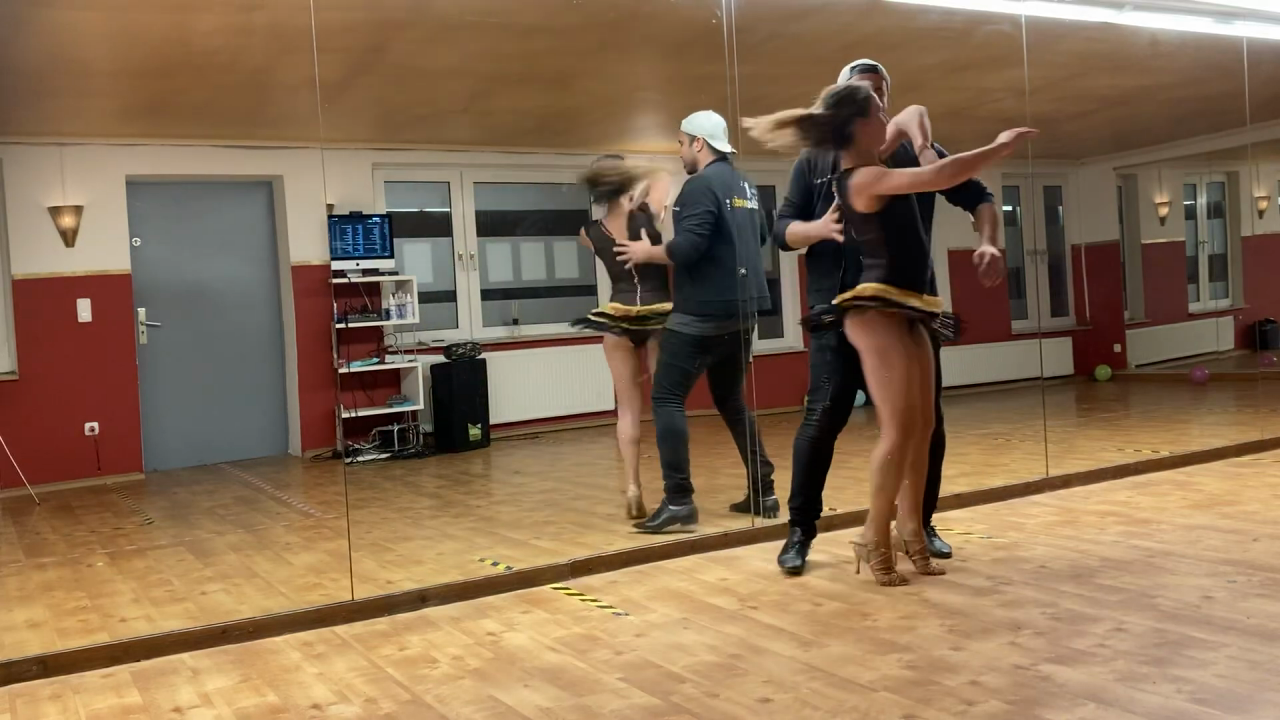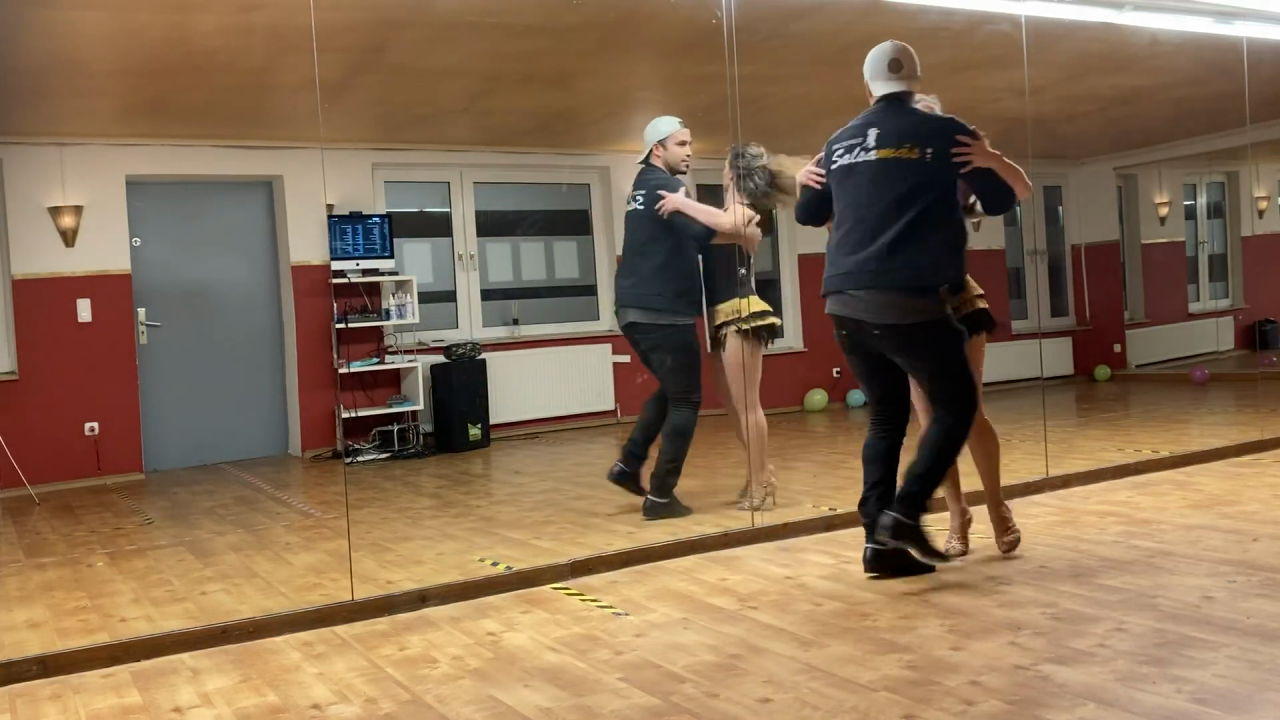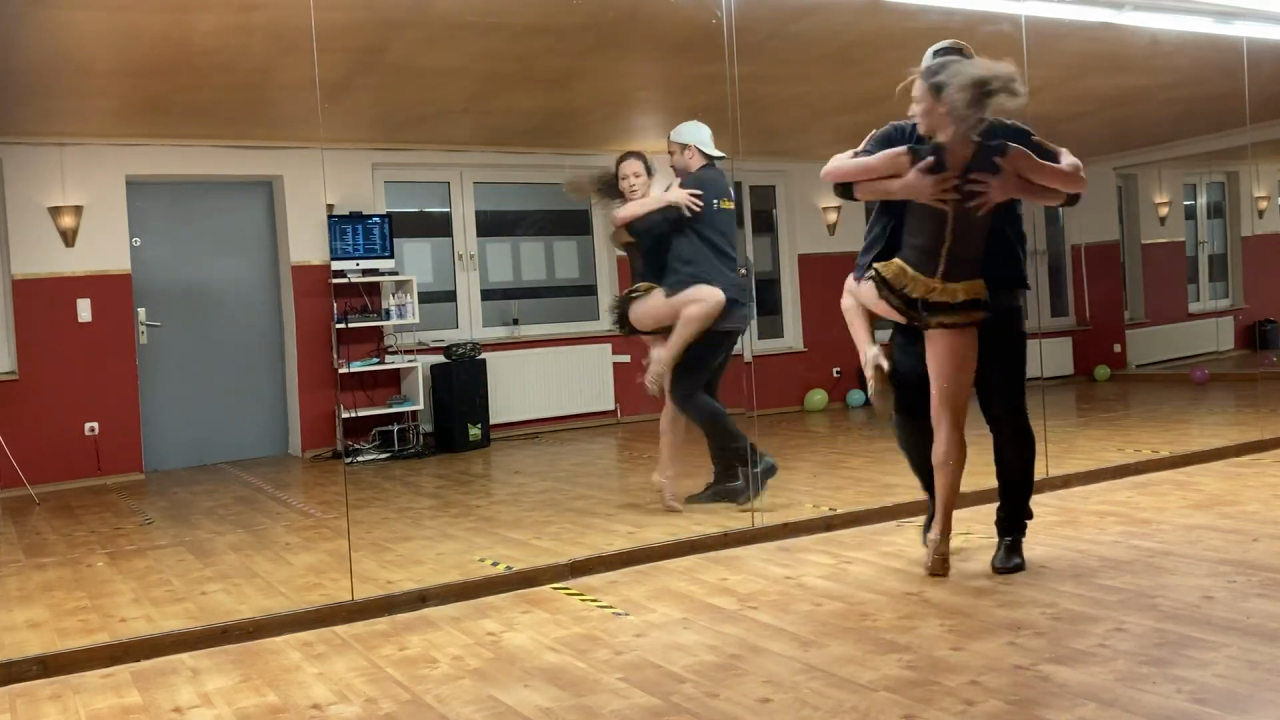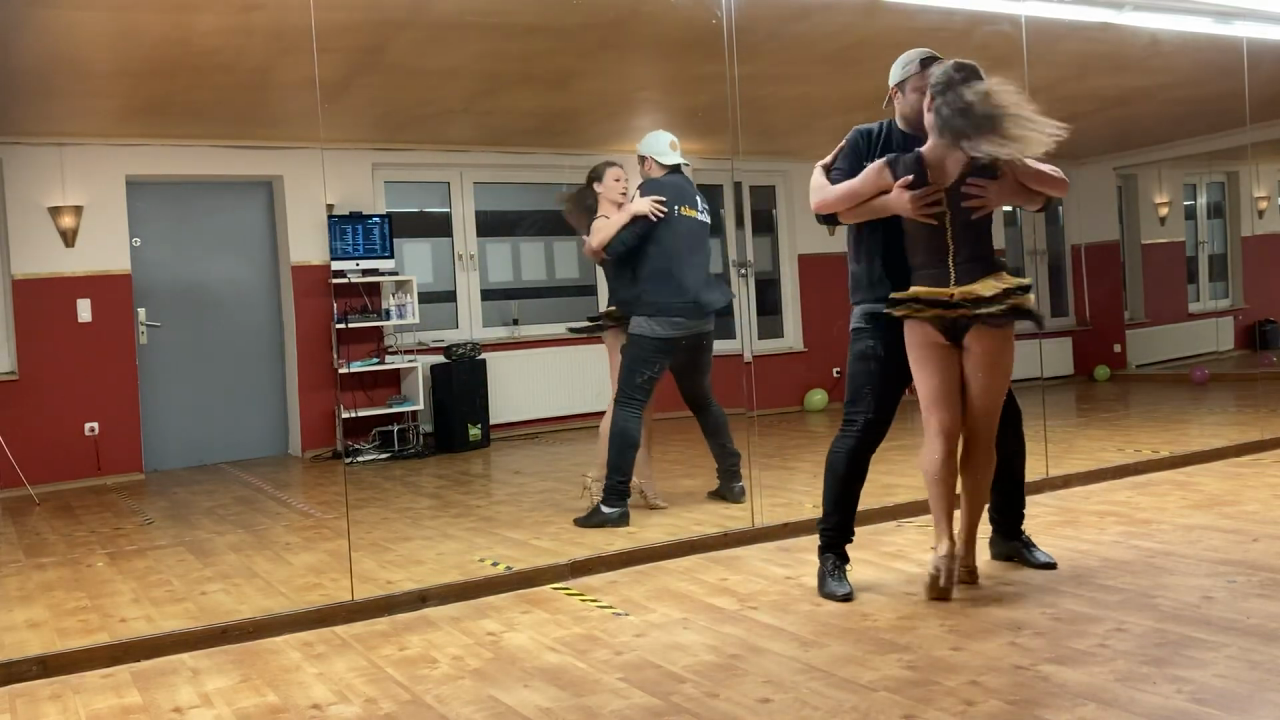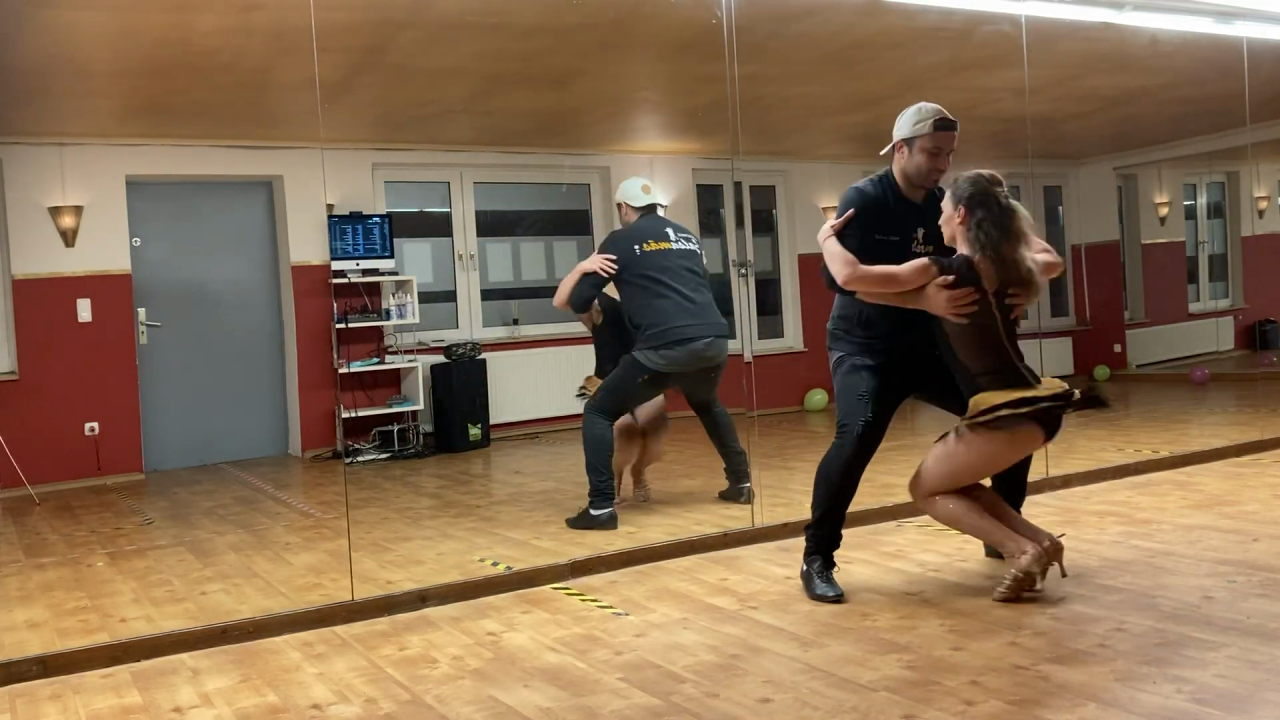
dt=0.7s
person 1, frame 1
left shoulder: (917, 152)
right shoulder: (816, 158)
left elbow: (973, 195)
right elbow: (782, 228)
left wrist: (989, 241)
right wrist: (819, 228)
left knee: (927, 419)
right knee: (824, 415)
left ankle: (920, 524)
right ankle: (800, 531)
person 1, frame 2
left shoulder: (839, 143)
right shoulder: (947, 133)
left elbow: (806, 214)
right elbow: (1001, 200)
right wrist: (958, 202)
left hip: (846, 301)
right hip: (908, 299)
left knee: (887, 418)
right knee: (955, 407)
left ankle: (883, 536)
right ankle: (901, 515)
person 1, frame 3
left shoulder: (1003, 136)
right shoulder: (900, 137)
left elbow: (1068, 180)
right elbow: (846, 180)
left wrist: (1013, 187)
right wrist: (904, 188)
left hip: (994, 302)
left knee: (1008, 416)
right knee: (910, 408)
left ankle: (1011, 532)
right ankle: (938, 502)
person 1, frame 4
right shoulder: (867, 142)
left elbow: (1039, 191)
right elbow: (824, 202)
left wrist: (1009, 190)
right wrist: (894, 204)
right hip: (884, 312)
left knee: (1003, 417)
right knee: (862, 428)
left ankle: (1008, 534)
right ankle: (831, 555)
person 1, frame 5
right shoulder: (864, 201)
right elbow: (849, 275)
left wrist: (1019, 289)
right wrist: (923, 298)
left hip: (933, 350)
right hip: (865, 349)
right knee: (858, 434)
right ankle: (817, 557)
person 2, frame 1
left shoulder: (855, 173)
right shoulder: (861, 176)
right elbow: (936, 175)
right wrist: (1000, 145)
left hip: (903, 314)
right hip: (882, 308)
left knee: (914, 426)
right knee: (904, 427)
left ankle: (904, 534)
right ankle: (876, 534)
person 2, frame 2
left shoulder: (958, 176)
left elbow: (1023, 189)
left wrist: (992, 159)
left hip: (955, 304)
left knee: (969, 412)
right knee: (931, 420)
left ankle: (998, 509)
right ankle: (957, 515)
person 2, frame 3
left shoulder: (913, 158)
right shoulder: (1000, 155)
left elbow: (831, 173)
right elbow: (1073, 182)
left wrist: (852, 158)
right wrist: (1066, 159)
left hip: (904, 287)
right hip: (958, 300)
left knee: (855, 288)
right knee: (949, 418)
left ankle: (869, 351)
right ankle: (939, 536)
person 2, frame 4
left shoulder: (898, 167)
right shoulder: (994, 165)
left elbow: (825, 203)
right elbow: (1059, 185)
left wrist: (822, 167)
left hip: (929, 311)
right hip: (988, 309)
left knee: (941, 430)
right knee: (981, 433)
left ankle: (945, 546)
right ankle: (967, 551)
person 2, frame 5
left shoulder: (941, 272)
right shoulder: (1012, 267)
right elbow: (1048, 259)
right wrist: (1015, 233)
left hip: (998, 413)
right hip: (1038, 404)
left knee: (924, 490)
right knee: (961, 489)
left ankle: (1027, 548)
right ankle: (1032, 542)
person 3, frame 1
left shoulder: (702, 185)
right shoulder: (746, 187)
left elbow: (689, 246)
right elbow: (760, 238)
left wrist: (644, 252)
left hip: (700, 314)
right hip: (740, 312)
left knee: (668, 400)
right knee: (733, 403)
left ankle: (678, 500)
right ankle: (763, 492)
person 3, frame 2
left shoulder: (646, 187)
right shoulder: (664, 186)
left elbow: (683, 235)
right elbow: (700, 228)
left wrist: (729, 227)
right wrist: (746, 234)
left hip: (635, 312)
right hip: (662, 313)
left knee: (671, 391)
right knee: (685, 400)
left ankle: (628, 465)
right ankle: (660, 494)
person 3, frame 3
left shoulder: (696, 186)
right shoulder: (718, 187)
left elbow: (642, 225)
left wrist: (626, 227)
right hip: (724, 305)
left knee: (686, 391)
right knee: (698, 389)
left ankle: (750, 460)
right ankle: (727, 478)
person 3, frame 4
left shoulder: (653, 190)
right shoulder: (699, 199)
left elbow: (616, 248)
left wrist: (597, 246)
left hip: (659, 319)
right hip: (700, 318)
left knee: (629, 405)
right knee: (702, 401)
left ankle: (614, 504)
right ankle: (732, 481)
person 3, frame 5
left shoulder: (621, 240)
right shoulder: (686, 236)
left elbow: (577, 300)
left hip: (666, 349)
right hip: (714, 343)
left knee: (598, 412)
right knee: (707, 405)
left ankle: (601, 506)
right ankle: (740, 482)
person 4, frame 1
left shoulder: (589, 232)
right shoulder: (644, 215)
left hip: (616, 319)
right hip: (654, 315)
left knee: (628, 409)
left ankle: (632, 487)
person 4, frame 2
left shoulder: (742, 211)
right shoulder: (733, 211)
left elbow: (732, 222)
left wrist: (685, 202)
left hip: (738, 314)
right hip: (725, 315)
left knee: (746, 403)
right knee: (736, 401)
left ankle: (759, 482)
right ankle: (762, 471)
person 4, frame 3
left shoulder: (658, 213)
right shoulder: (628, 212)
right elbow: (622, 216)
right wrist: (668, 198)
left hip: (664, 310)
right hip: (645, 304)
right knee: (712, 297)
left ankle: (665, 476)
right ankle: (664, 360)
person 4, frame 4
left shoulder: (631, 220)
right shoulder: (601, 223)
right elbow: (596, 243)
right wrist: (633, 210)
right hip: (620, 321)
left ankle: (643, 479)
right ankle: (598, 480)
person 4, frame 5
right shoulder: (597, 304)
right elbow: (560, 302)
left knee: (653, 442)
right knee: (623, 444)
left ankle: (638, 476)
right ankle: (613, 477)
